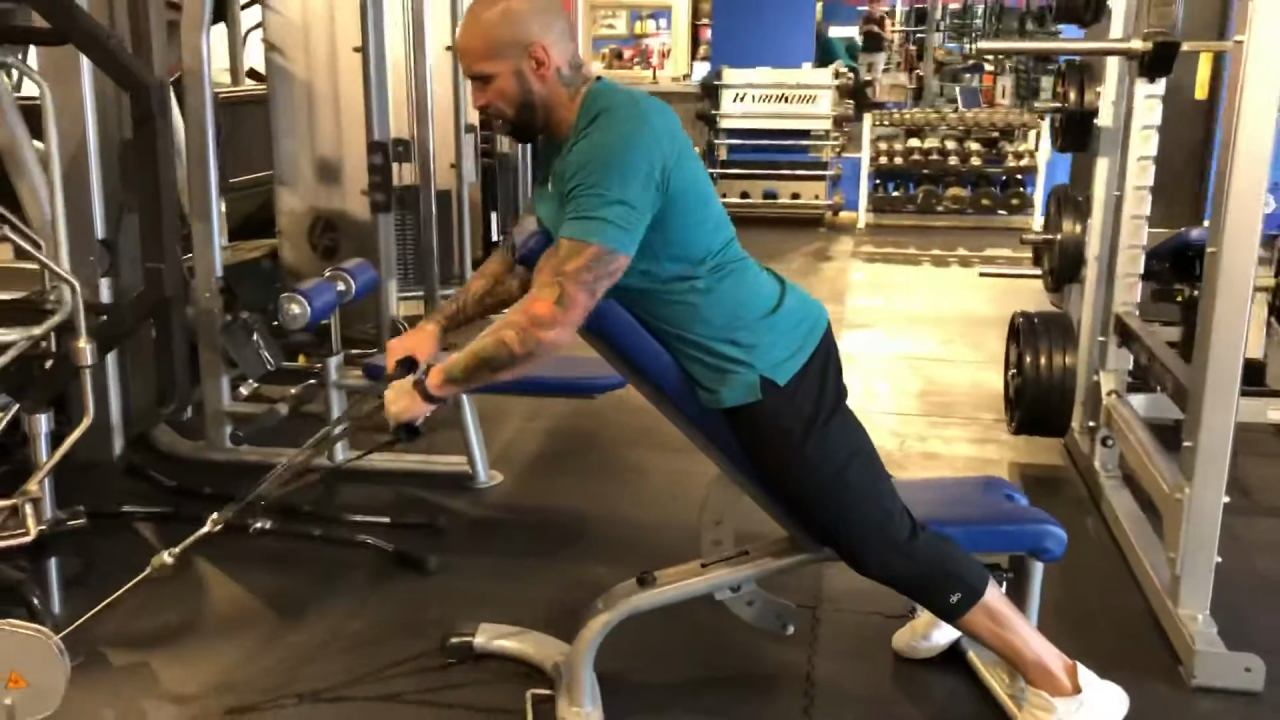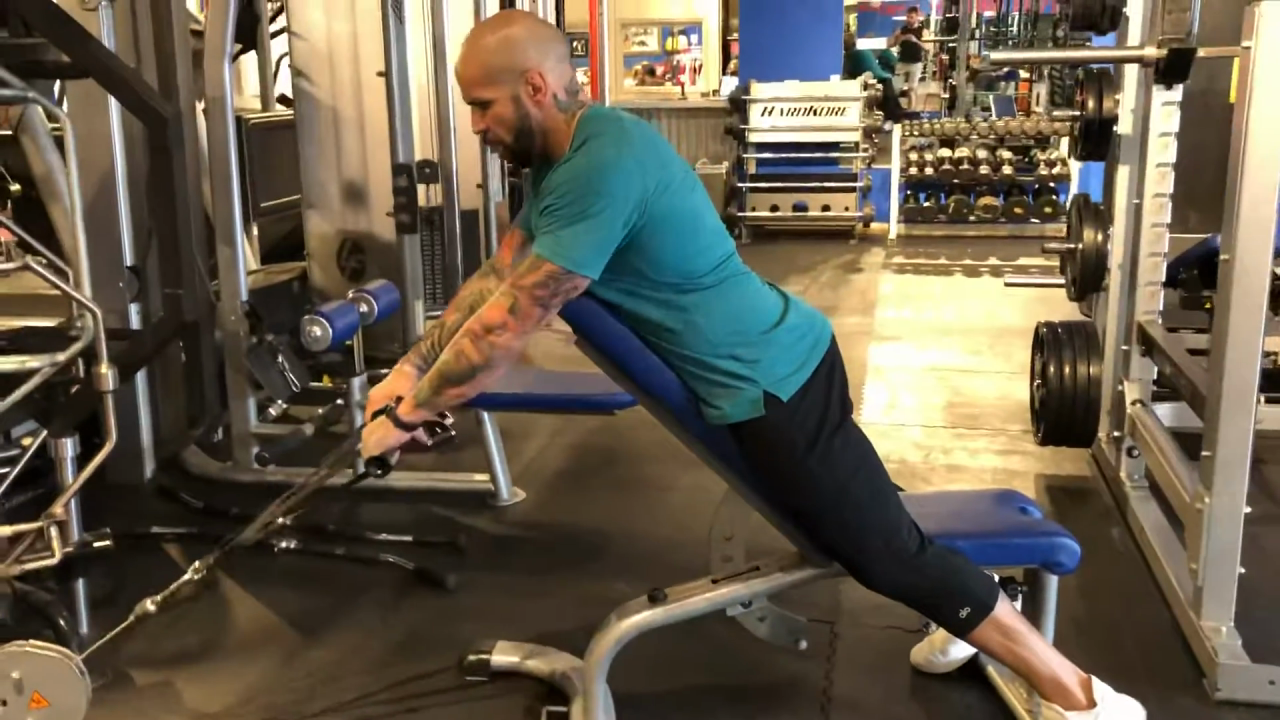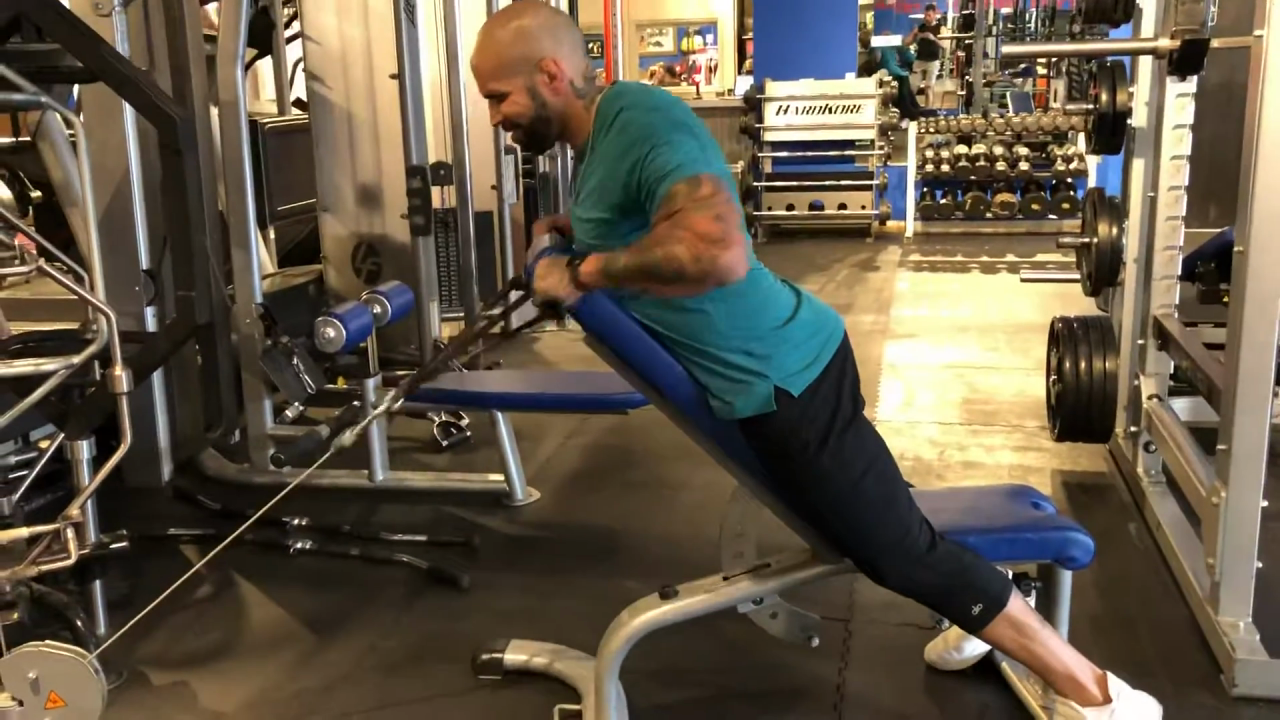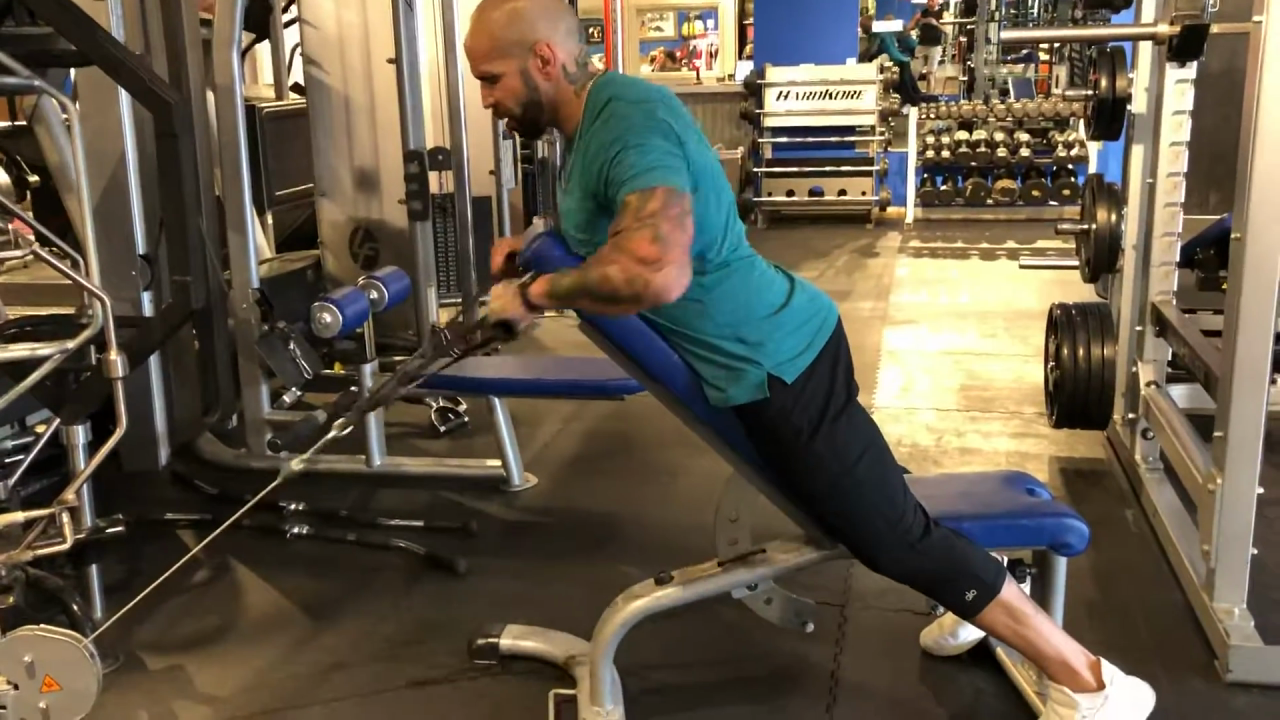
dt=0.5s
person 1, frame 1
left shoulder: (615, 142)
right shoulder: (567, 135)
left elbow: (551, 320)
right elbow: (525, 260)
left wrist: (432, 389)
right wrist: (436, 327)
left hip: (764, 367)
right hip: (760, 351)
left knee: (877, 538)
right knee: (858, 513)
right ankle: (953, 600)
person 1, frame 2
left shoulder: (599, 168)
right shoulder: (571, 153)
left elbow: (504, 326)
right elbow: (499, 276)
left wrist: (407, 414)
right wrist: (410, 367)
left hip: (770, 384)
right hip: (770, 363)
left knee: (888, 552)
right knee: (871, 527)
right ankle: (972, 614)
person 1, frame 3
left shoulder: (638, 121)
right shoulder: (599, 137)
left elbow: (720, 255)
left wrist: (583, 274)
right wrist: (569, 235)
left hip: (780, 379)
right hip: (780, 363)
left knee: (902, 553)
right knee: (885, 526)
right ankle: (990, 615)
person 1, frame 4
left shoulder: (626, 119)
right shoulder: (593, 121)
left elbow: (657, 273)
right elbow: (626, 233)
left wrist: (534, 293)
left hip: (775, 367)
right hip: (776, 347)
left knee: (895, 537)
right knee: (880, 511)
right ankle: (986, 595)
